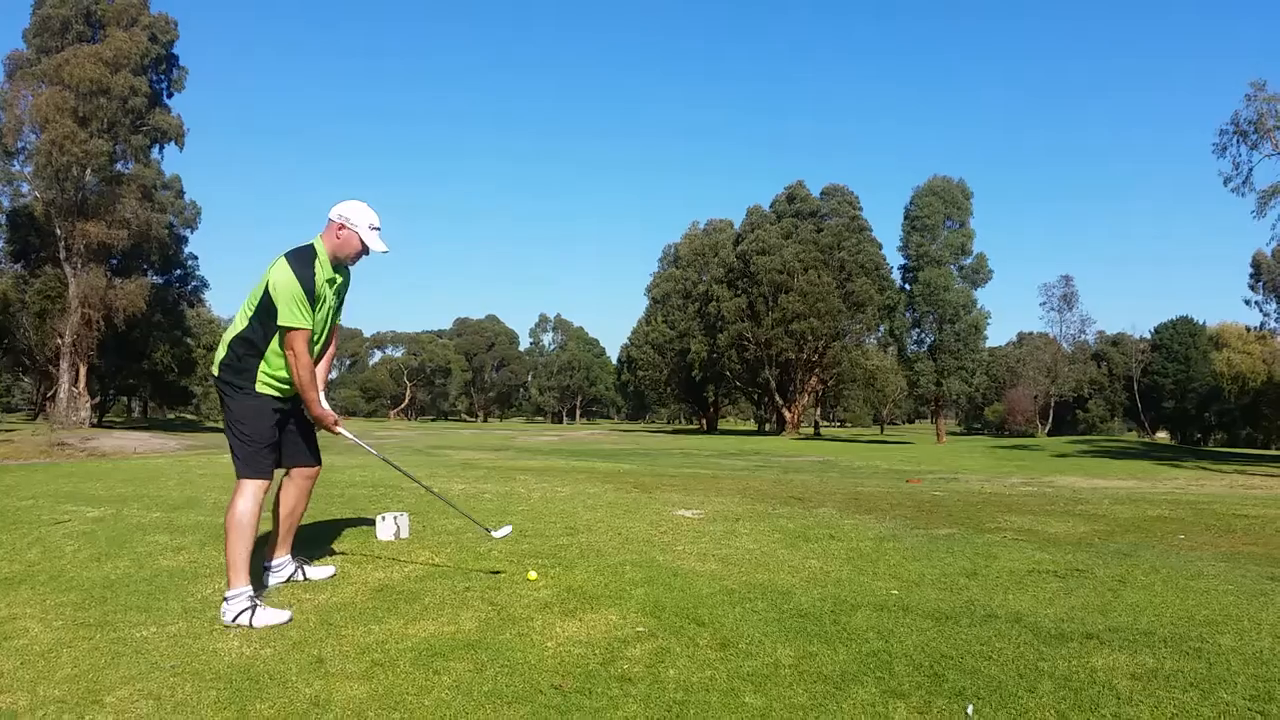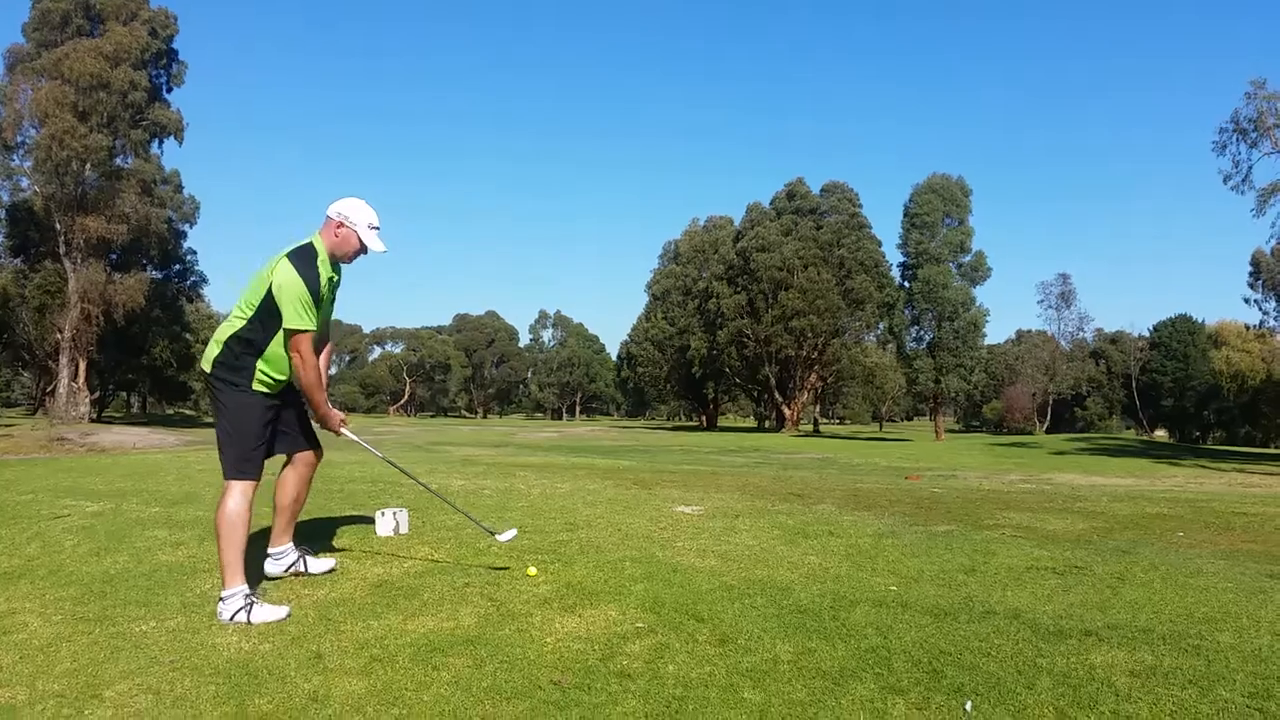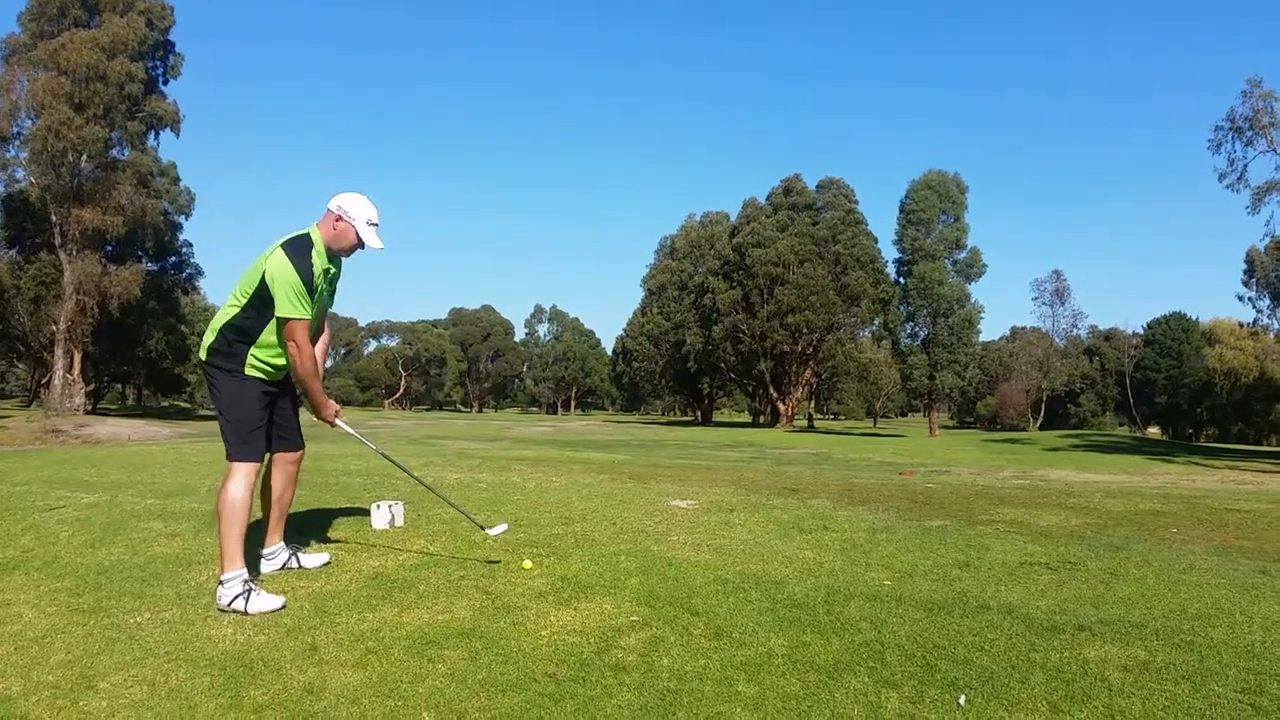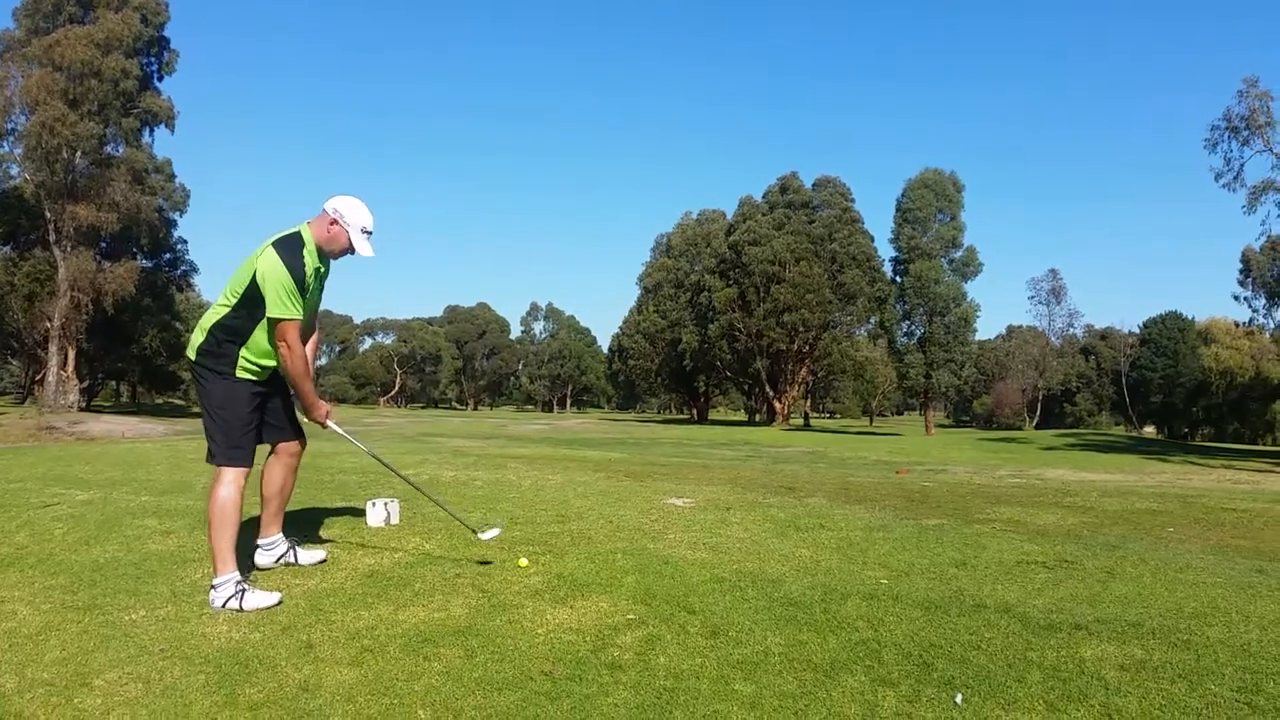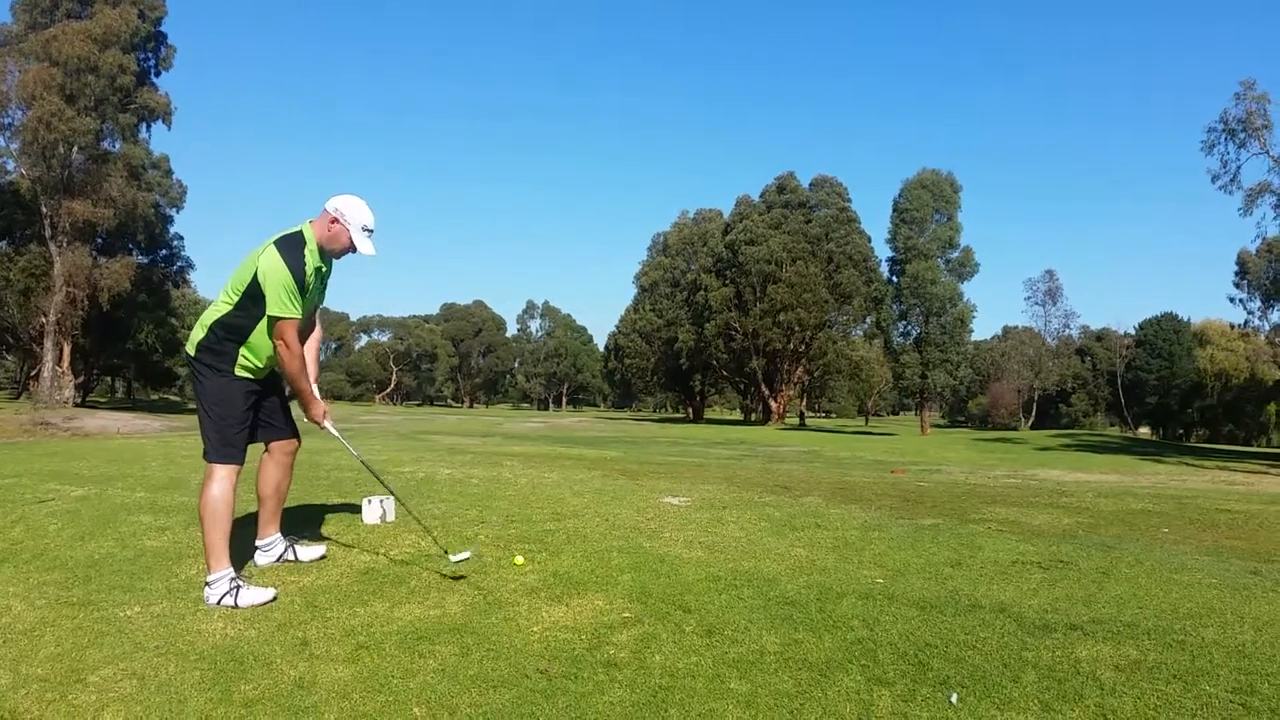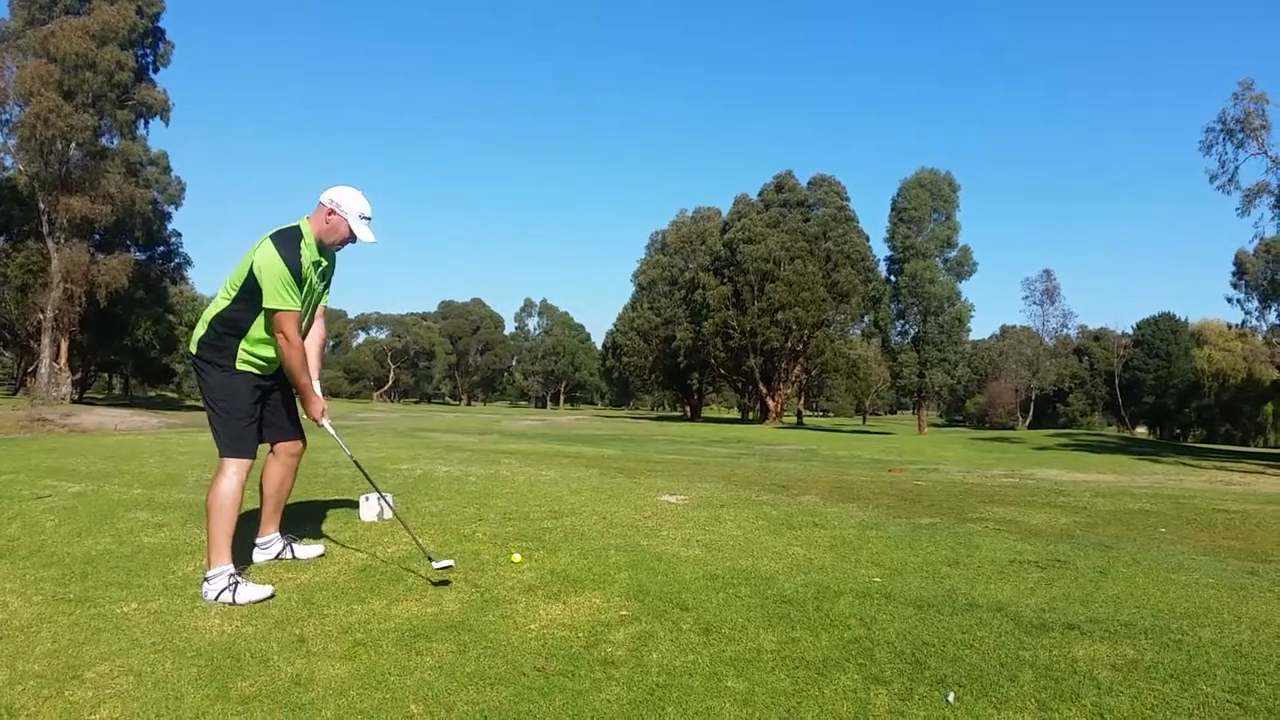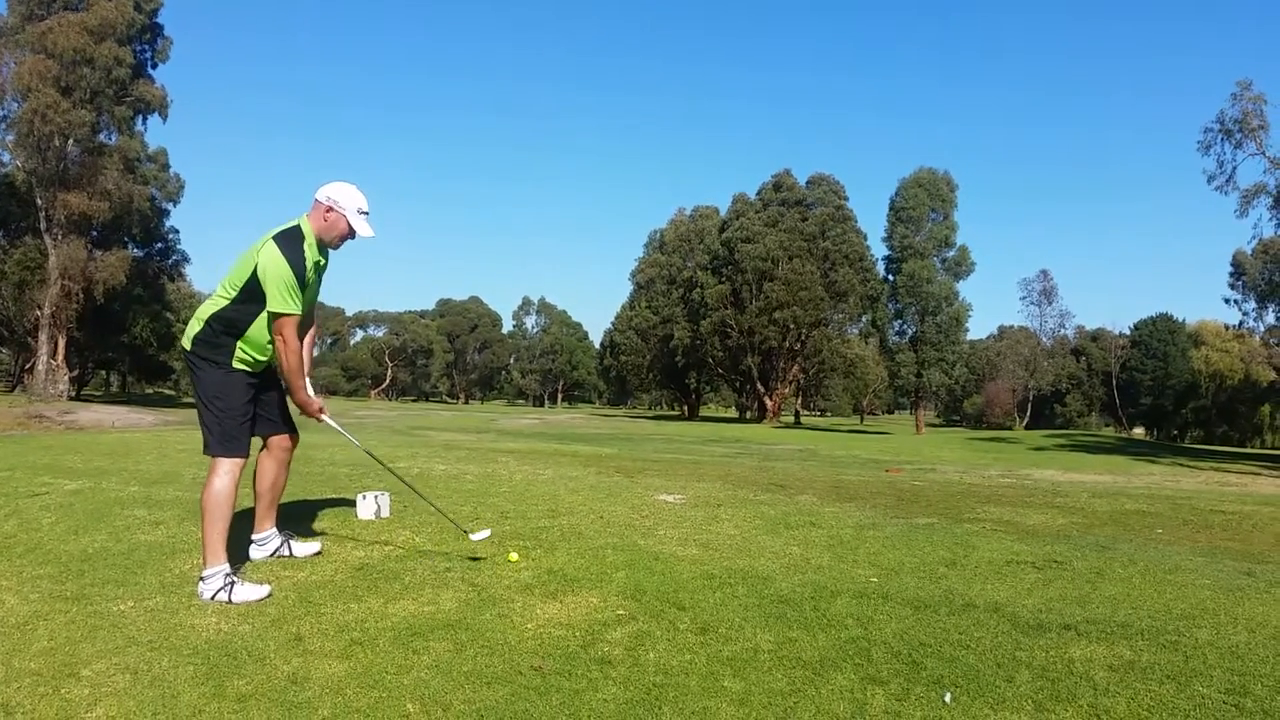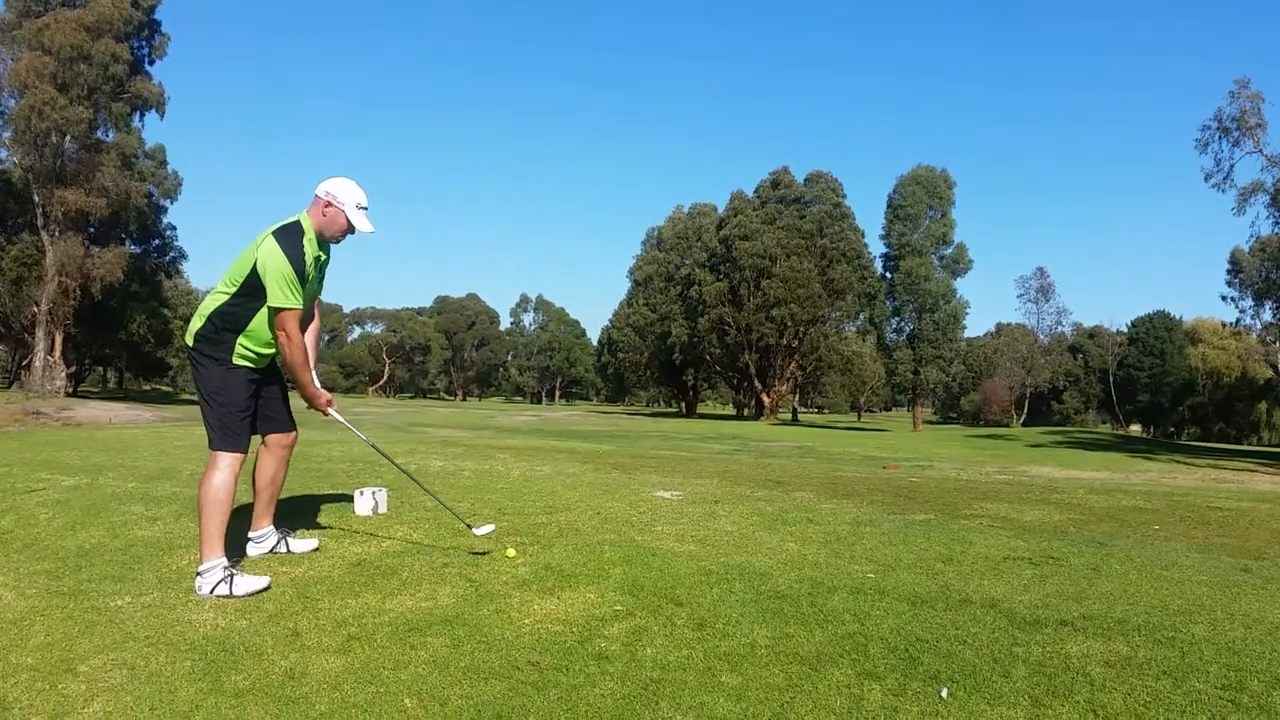
dt=0.3s
person 1, frame 1
left shoulder: (339, 275)
right shoulder: (296, 270)
left elbow: (327, 337)
right elbow: (297, 351)
left wrist: (319, 395)
right wrist: (316, 408)
left hip: (285, 383)
right hip: (248, 380)
left knee: (304, 468)
right knee: (255, 480)
left ankle: (279, 563)
right ankle: (238, 597)
person 1, frame 2
left shoulder: (329, 269)
right shoulder: (299, 271)
left elbow: (321, 340)
right elbow: (302, 353)
left wrist: (321, 399)
right wrist: (323, 411)
left hip: (271, 377)
right hip: (238, 376)
left knee: (305, 453)
right knee: (243, 479)
left ankle: (280, 551)
right ankle: (234, 597)
person 1, frame 3
left shoulder: (329, 261)
right shoulder: (293, 260)
left elbow: (319, 328)
right elbow: (297, 343)
left wrist: (316, 389)
right wrist: (319, 401)
left hip: (270, 367)
right hip: (235, 364)
left knee: (288, 454)
right knee: (245, 463)
left ankle: (273, 550)
right ankle: (233, 582)
person 1, frame 4
left shoulder: (318, 259)
right shoulder: (284, 260)
left elbow: (308, 329)
right elbow: (288, 343)
left wrist: (307, 391)
right wrist: (311, 401)
left hip: (259, 364)
right hip: (223, 364)
left knee: (289, 444)
right knee: (233, 466)
left ankle: (270, 543)
right ankle: (225, 584)
person 1, frame 5
left shoulder: (320, 259)
right shoulder: (286, 258)
left elbow: (310, 327)
right elbow: (287, 342)
left wrist: (312, 388)
right wrist: (308, 400)
left hip: (257, 363)
right hip: (221, 361)
left knee: (283, 443)
right knee: (226, 464)
left ankle: (268, 542)
right ankle: (219, 580)
person 1, frame 6
left shoulder: (324, 257)
right shoulder: (282, 252)
left elbow: (314, 322)
right elbow: (287, 335)
left wrist: (313, 388)
right wrist: (307, 397)
left hip: (264, 362)
right hip: (225, 358)
left knee: (290, 445)
right knee: (237, 458)
left ankle: (268, 540)
right ankle: (219, 576)
person 1, frame 7
left shoulder: (317, 252)
right shoulder: (285, 253)
left elbow: (306, 322)
right elbow: (285, 338)
left wrist: (304, 384)
right wrist: (302, 397)
left hip: (253, 357)
right hip: (217, 355)
left knee: (282, 439)
right knee: (230, 458)
left ankle: (265, 537)
right ankle: (214, 575)
person 1, frame 8
left shoulder: (318, 248)
right shoulder: (285, 248)
left elbow: (309, 315)
right elbow: (287, 332)
left wrist: (311, 378)
right wrist: (310, 391)
left hip: (256, 353)
right hip: (220, 351)
left knee: (280, 437)
right knee: (228, 453)
left ankle: (262, 534)
right ankle: (212, 569)
